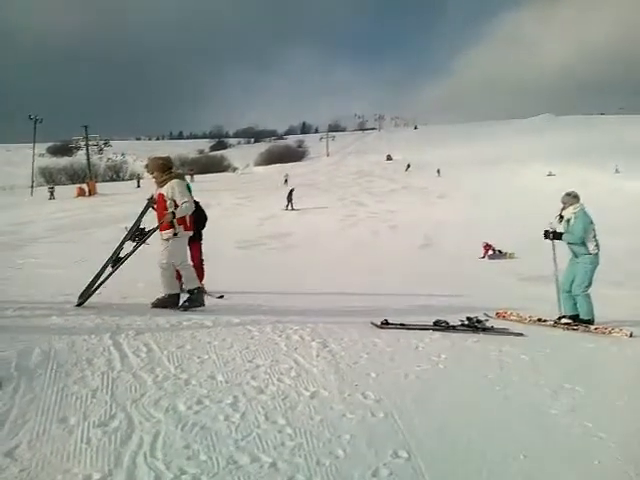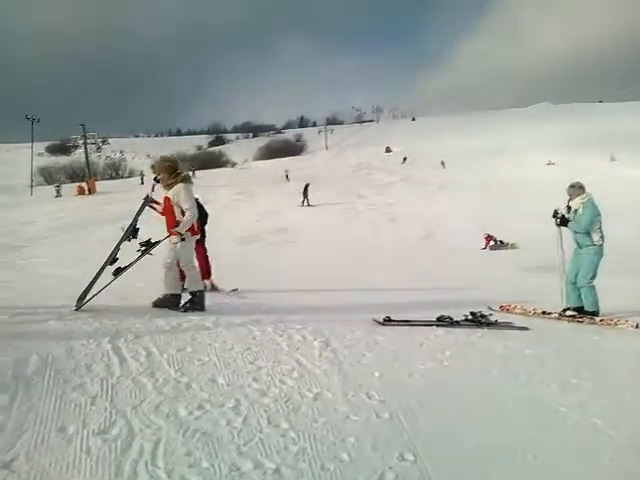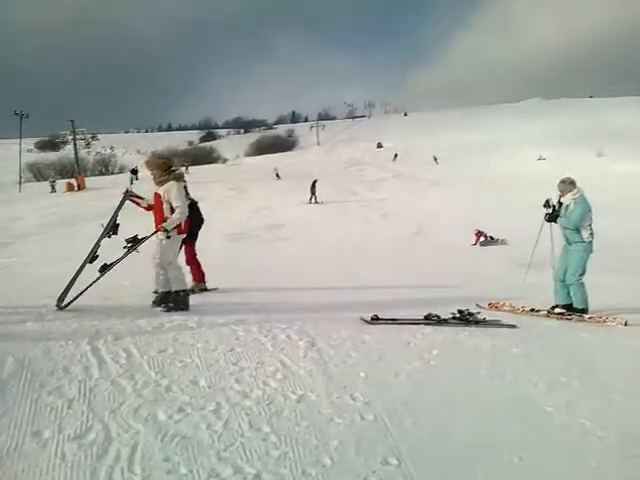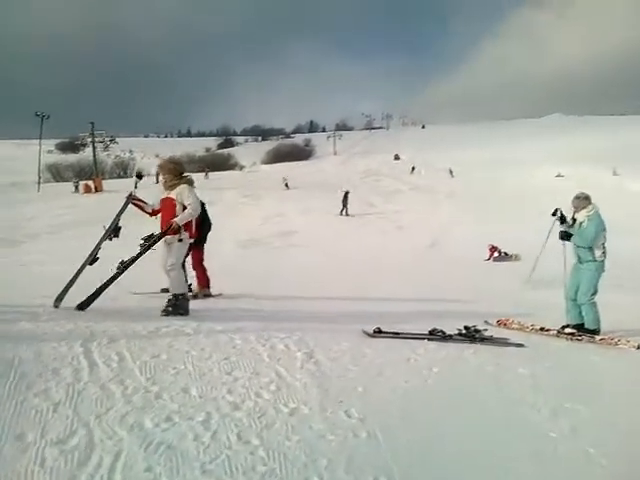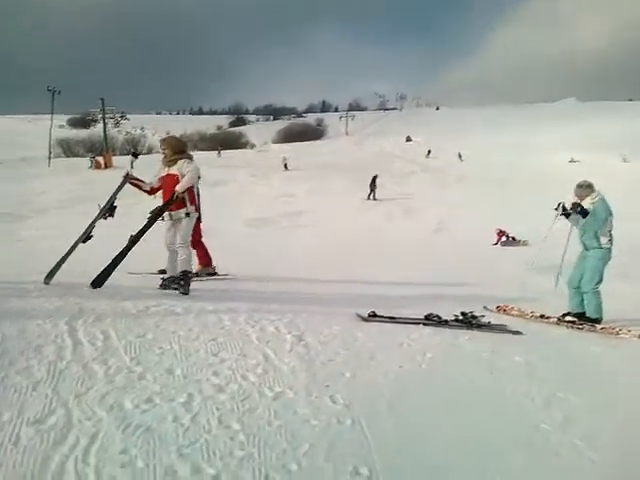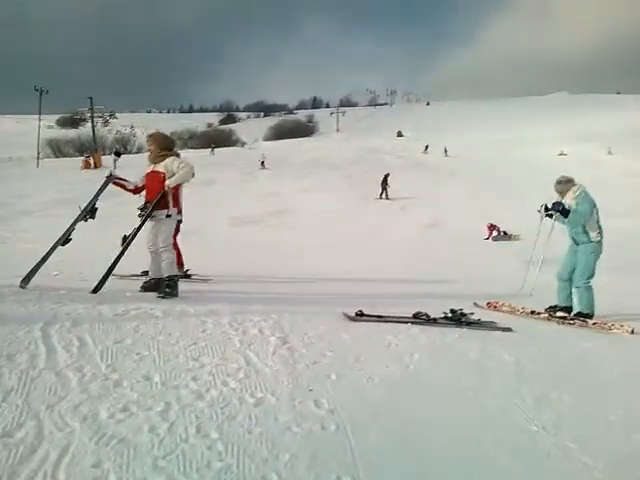
dt=0.3s
person 1, frame 1
left shoulder: (175, 183)
right shoulder: (163, 186)
left elbow: (189, 206)
left wrist: (173, 214)
right wrist: (154, 204)
left hip: (178, 230)
right hip: (168, 231)
left knee: (180, 262)
right knee: (165, 263)
left ankle: (196, 293)
right ankle: (171, 295)
person 1, frame 2
left shoulder: (182, 187)
right shoulder: (171, 187)
left elbow: (192, 213)
left wrist: (180, 229)
right wrist: (152, 203)
left hip: (186, 233)
right hip: (176, 234)
left knee: (186, 264)
right knee: (169, 263)
left ankle: (197, 298)
right ankle: (172, 296)
person 1, frame 3
left shoulder: (173, 185)
right shoulder: (163, 184)
left elbow: (182, 211)
right elbow: (151, 205)
left wrist: (167, 225)
right wrist: (133, 197)
left hip: (173, 231)
right hip: (164, 231)
left knee: (169, 263)
right knee: (158, 262)
left ankle: (181, 297)
right ankle: (165, 293)
person 1, frame 4
left shoulder: (184, 188)
right shoulder: (167, 192)
left elbow: (194, 208)
right elbow: (153, 210)
left wrist: (179, 220)
right wrist: (136, 201)
left hip: (182, 235)
right hip: (168, 236)
left knee: (173, 265)
right knee: (169, 266)
left ankle: (180, 301)
right ankle: (177, 299)
person 1, frame 5
left shoulder: (184, 163)
right shoulder: (164, 169)
left elbow: (194, 173)
right elbow: (151, 188)
left wrist: (180, 188)
right wrist: (133, 180)
left hip: (186, 211)
right hip: (171, 213)
left knee: (182, 243)
right knee: (171, 245)
left ankle: (184, 277)
right ankle: (173, 276)
person 1, frame 6
left shoulder: (171, 161)
right shoulder: (151, 167)
left elbow: (188, 170)
right elbow: (137, 187)
left wrist: (171, 182)
right wrist: (117, 181)
left hip: (168, 211)
right hip: (155, 212)
left knee: (165, 245)
right knee: (153, 247)
left ankle: (171, 282)
right ankle: (156, 279)
person 2, frame 1
left shoulder: (582, 217)
right shoulder: (570, 216)
left elbow: (577, 237)
right elbow: (568, 234)
left wrist: (558, 236)
right wrist: (554, 235)
left hip: (588, 258)
right hip: (576, 257)
left knee: (579, 289)
right knee: (565, 286)
left ankle: (587, 318)
right ankle: (572, 314)
person 2, frame 2
left shoulder: (589, 207)
right shoulder: (577, 206)
left elbow: (582, 227)
right elbow: (574, 224)
left wrist: (565, 222)
right wrist: (562, 217)
left hip: (592, 249)
right hip: (580, 248)
left knee: (584, 280)
right knee: (571, 278)
left ankle: (592, 309)
right ankle: (577, 306)
person 2, frame 3
left shoulder: (581, 203)
right shoulder: (568, 202)
left elbow: (572, 222)
right elbow: (563, 219)
left wrist: (555, 219)
right wrist: (553, 210)
left hip: (581, 245)
right hip: (569, 244)
left knee: (573, 277)
right knee: (560, 275)
left ankle: (581, 307)
right ankle: (565, 303)
person 2, frame 4
left shoulder: (595, 220)
right shoulder: (582, 218)
left elbow: (586, 240)
right elbow: (576, 235)
left wrist: (569, 236)
right wrist: (563, 221)
left hip: (593, 264)
right hip: (580, 262)
left knee: (585, 297)
right knee: (571, 294)
left ankle: (592, 327)
right ankle: (576, 323)
person 2, frame 5
left shoulder: (601, 206)
right shoulder: (588, 205)
left elbow: (596, 225)
right elbow: (580, 224)
left wrist: (583, 213)
right wrist: (566, 213)
left hip: (599, 251)
right hip: (587, 250)
left knee: (589, 285)
right knee: (574, 281)
left ankle: (594, 316)
right ankle: (578, 311)
person 2, frame 6
left shoulder: (584, 199)
right shoulder: (571, 200)
left elbow: (580, 219)
right elbow: (567, 220)
left wrist: (562, 211)
right wrist: (551, 213)
left hip: (590, 245)
right hip: (576, 244)
left knee: (581, 280)
right knee: (563, 275)
left ankle: (586, 312)
right ankle: (565, 305)
